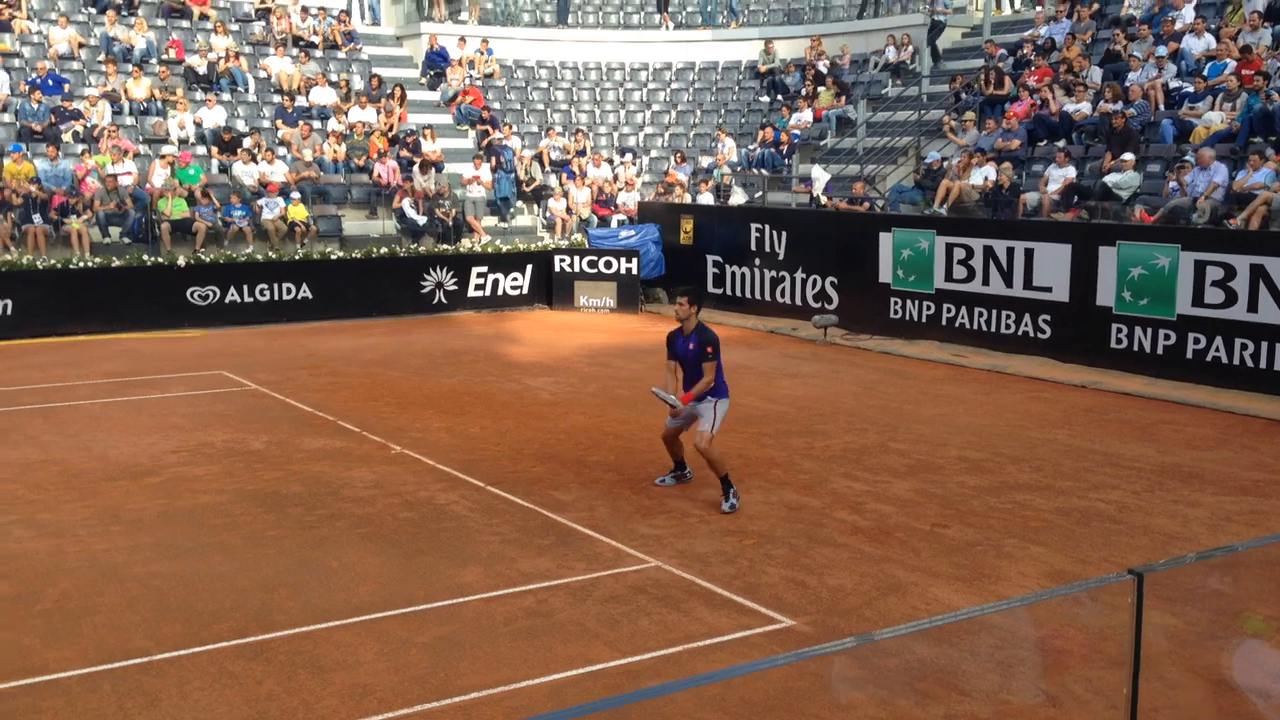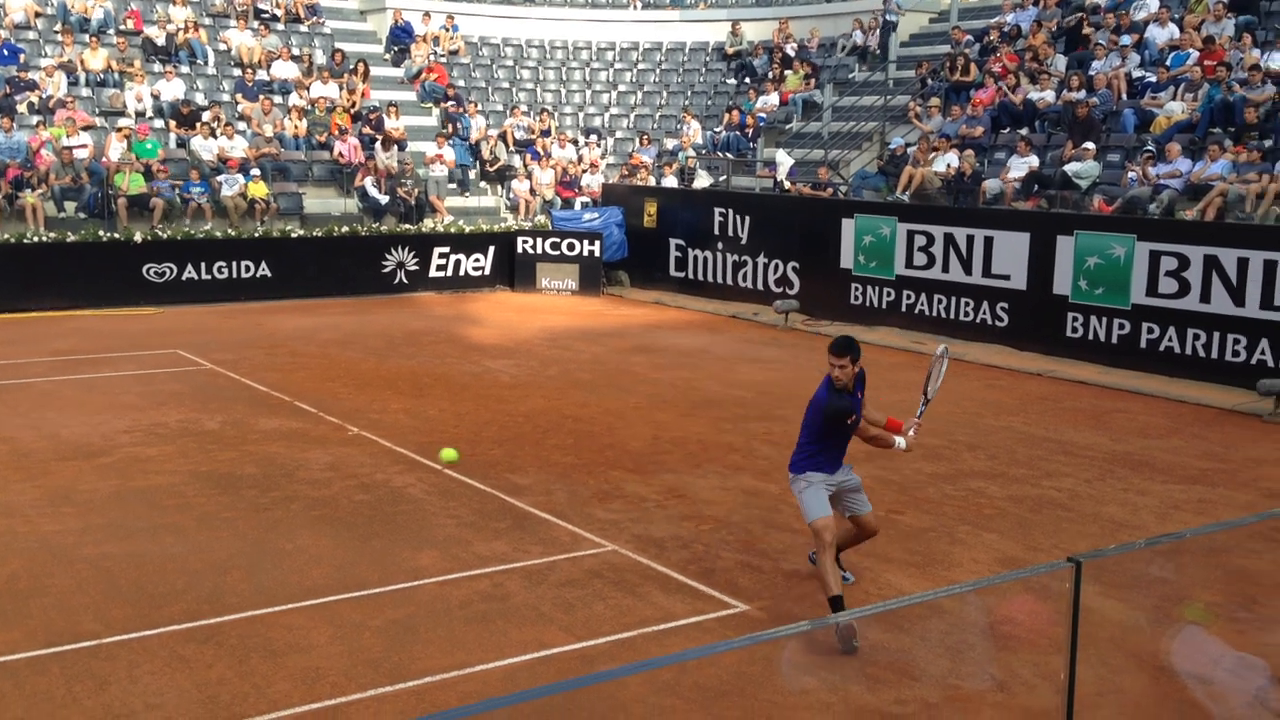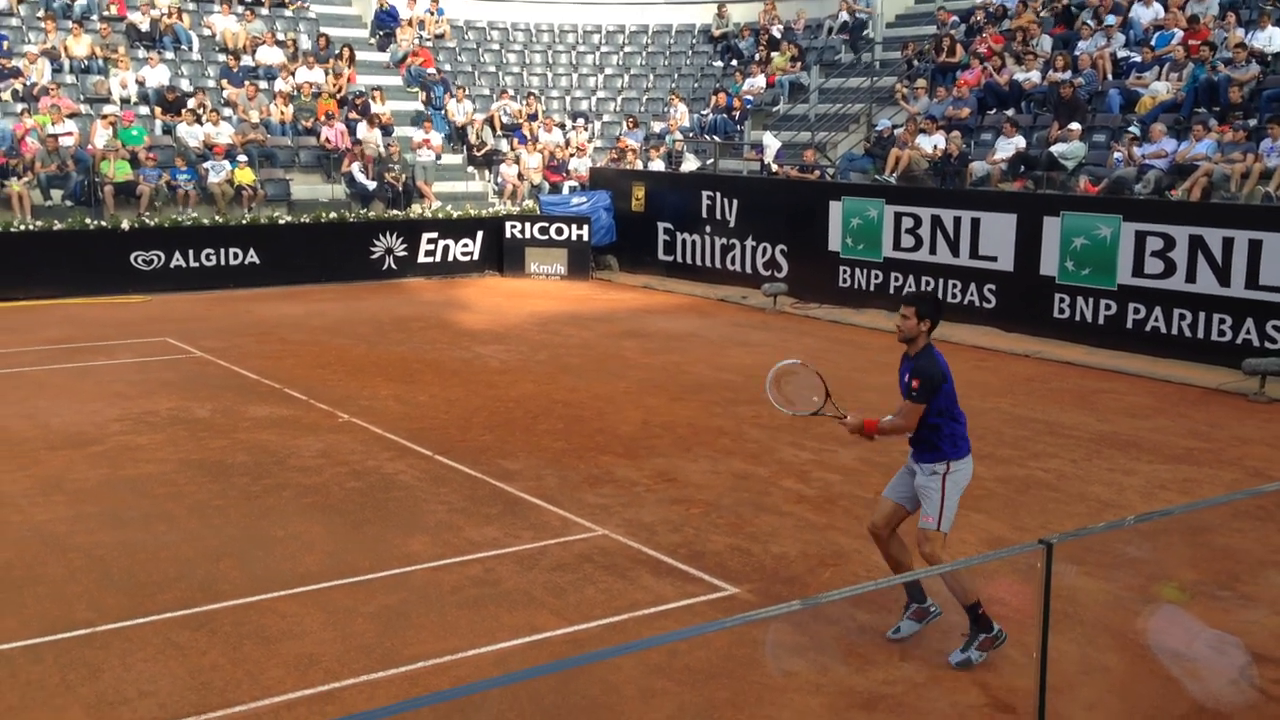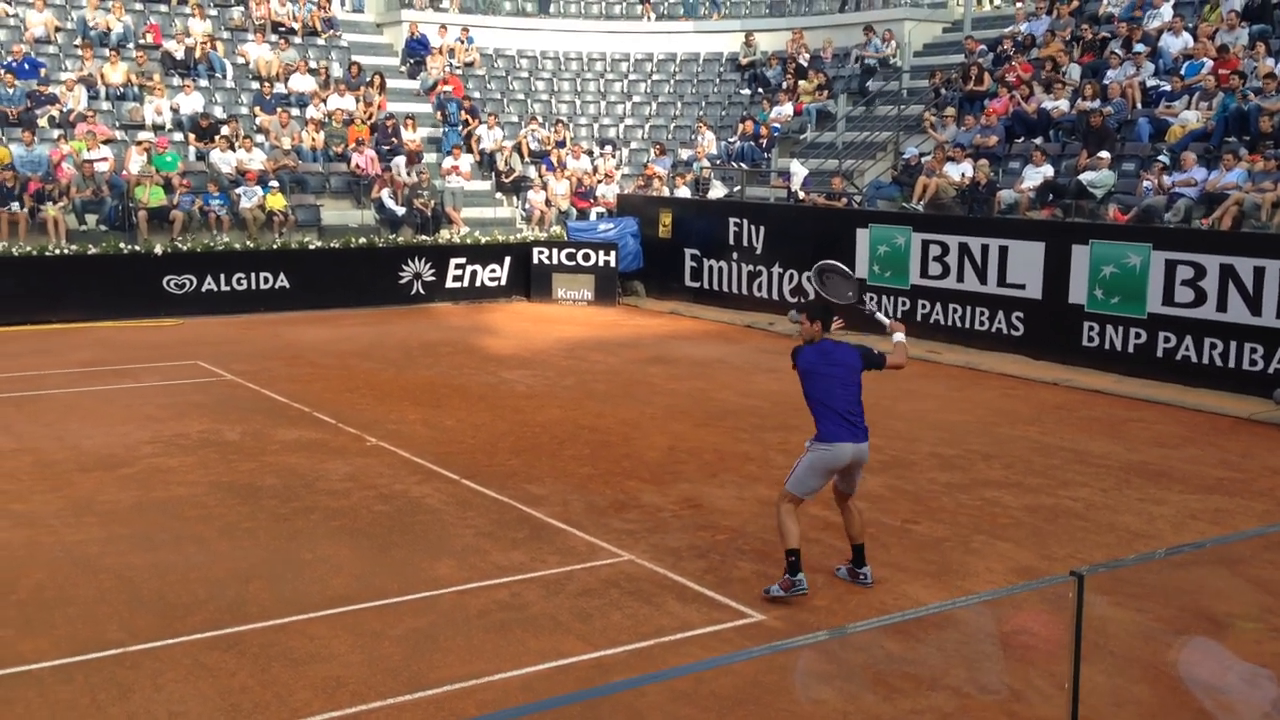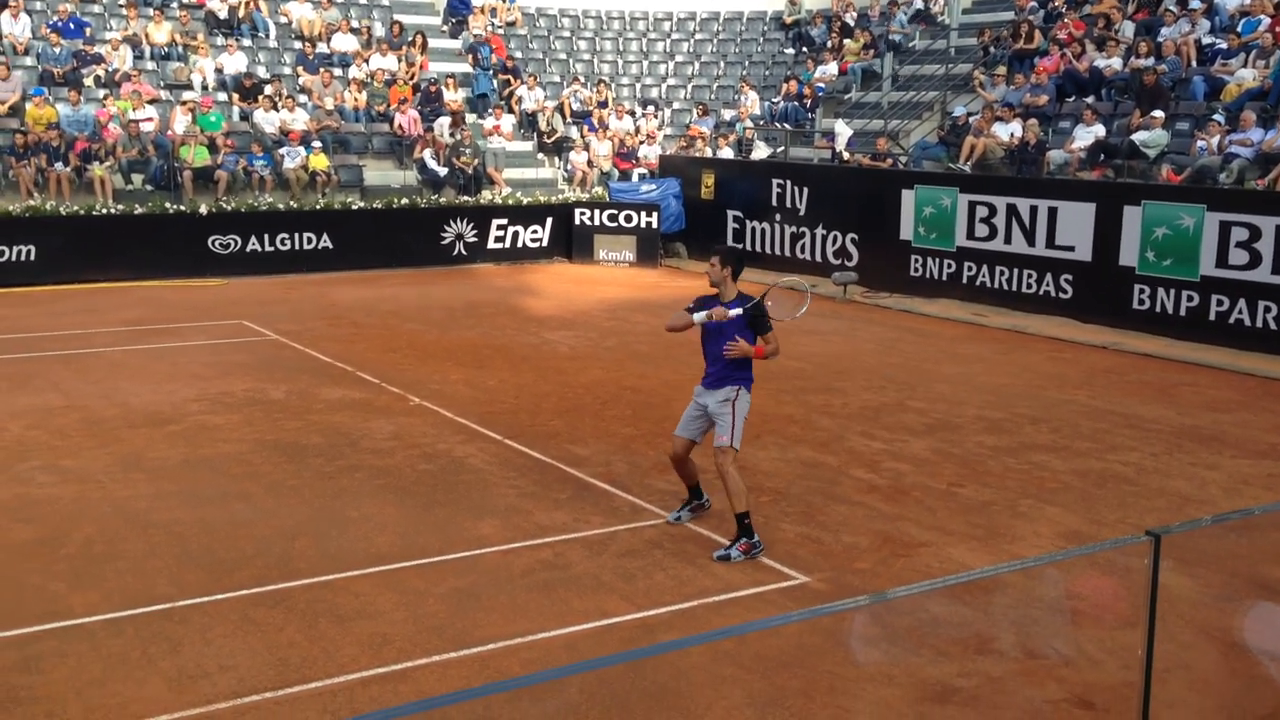
dt=1s
person 1, frame 1
left shoulder: (707, 337)
right shoulder: (673, 337)
left elbow: (709, 378)
right elbow: (672, 373)
left wrist: (684, 400)
left hip: (713, 398)
right hip: (689, 398)
left knee: (702, 444)
right knee: (668, 435)
left ankle: (729, 489)
right ankle: (681, 471)
person 1, frame 2
left shoulder: (858, 378)
right shoulder: (832, 403)
right elbow: (869, 435)
left wrist: (899, 426)
right wrist: (901, 443)
left hip: (836, 470)
right hip: (809, 475)
left knee: (869, 527)
right knee: (827, 537)
left ankle: (825, 556)
right ankle: (841, 622)
person 1, frame 3
left shoulder: (926, 367)
right shoulder: (911, 359)
left elbow: (906, 426)
left wrist: (865, 425)
right wrist: (873, 427)
left hip: (946, 465)
right hip: (921, 460)
left knee: (931, 551)
right knee: (879, 527)
left ankle: (984, 629)
right ankle: (920, 604)
person 1, frame 4
left shoulder: (801, 354)
right shoulder: (857, 353)
right elbow: (900, 361)
left wrist: (814, 340)
right wrist: (898, 333)
left hip: (828, 446)
right hip: (860, 445)
left knee: (786, 503)
right knee: (843, 498)
left ankle: (794, 576)
right ankle: (860, 567)
person 1, frame 5
left shoulder: (753, 306)
right shoulder: (705, 303)
left elbow: (774, 347)
right elbow: (671, 325)
left wrist: (750, 351)
right wrist: (705, 315)
left hip: (733, 393)
right hip: (705, 391)
left knee: (724, 462)
right knee: (677, 452)
left ankle: (747, 538)
right ankle: (697, 499)
